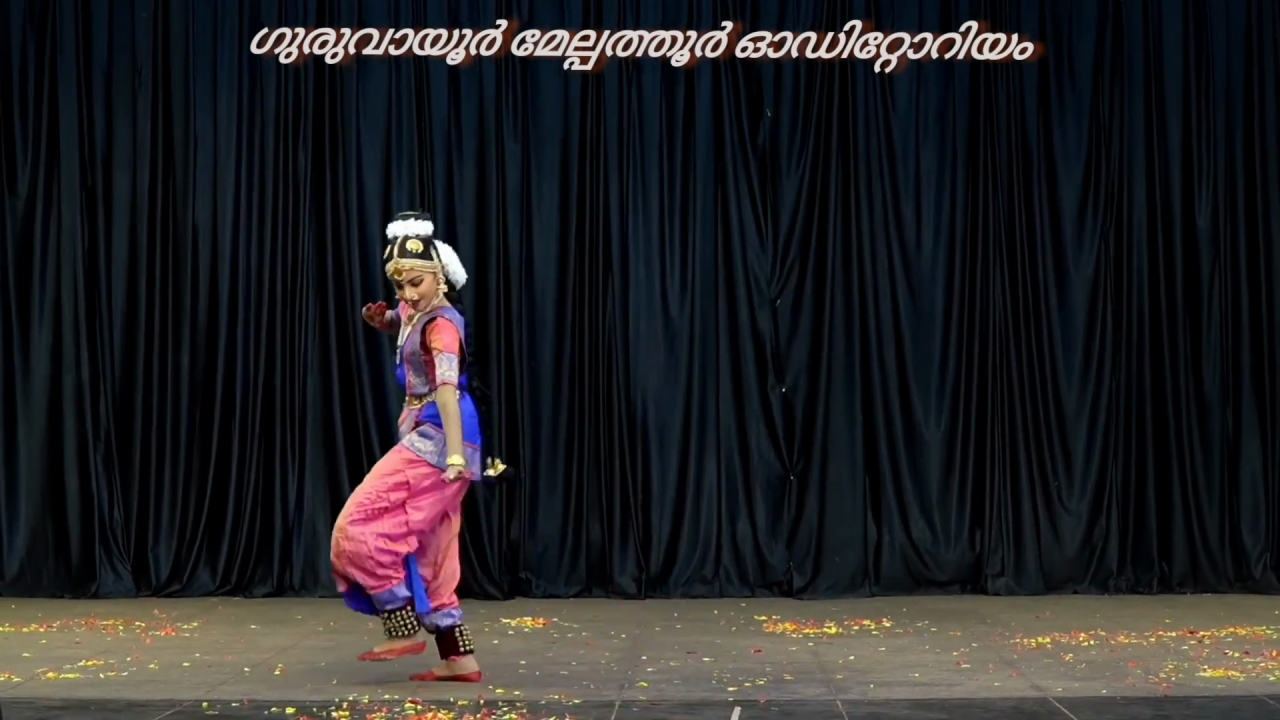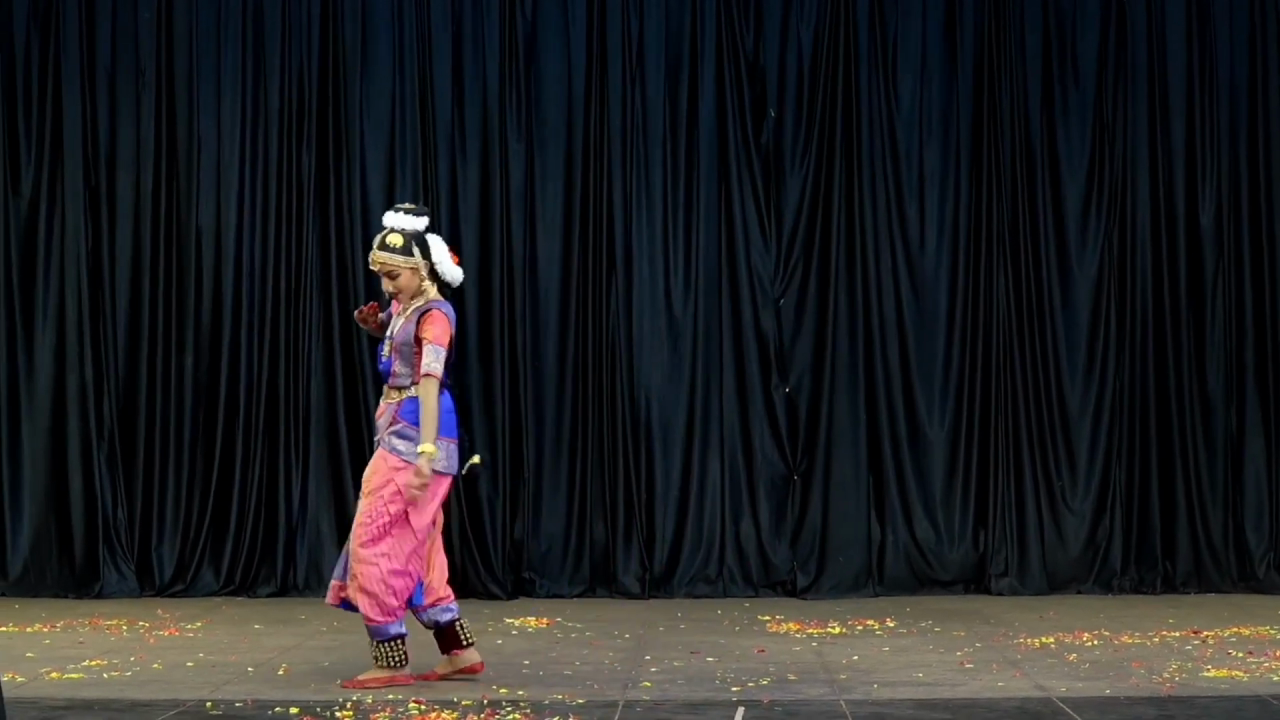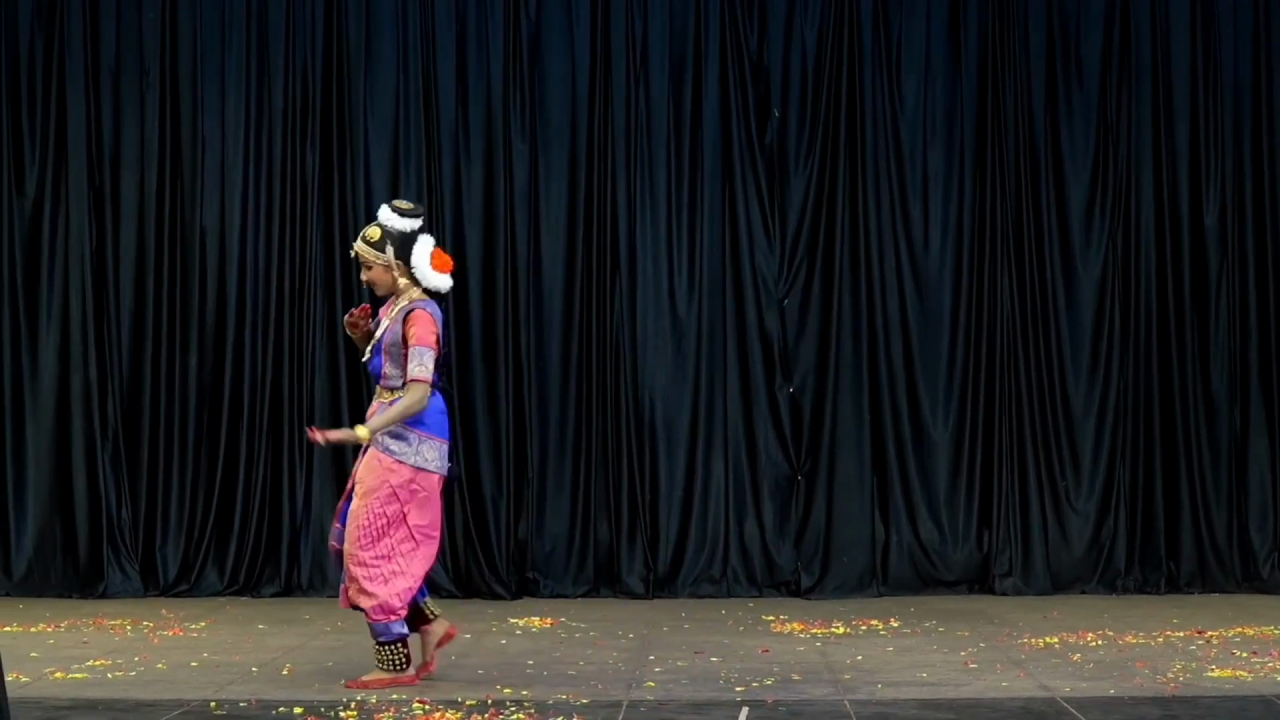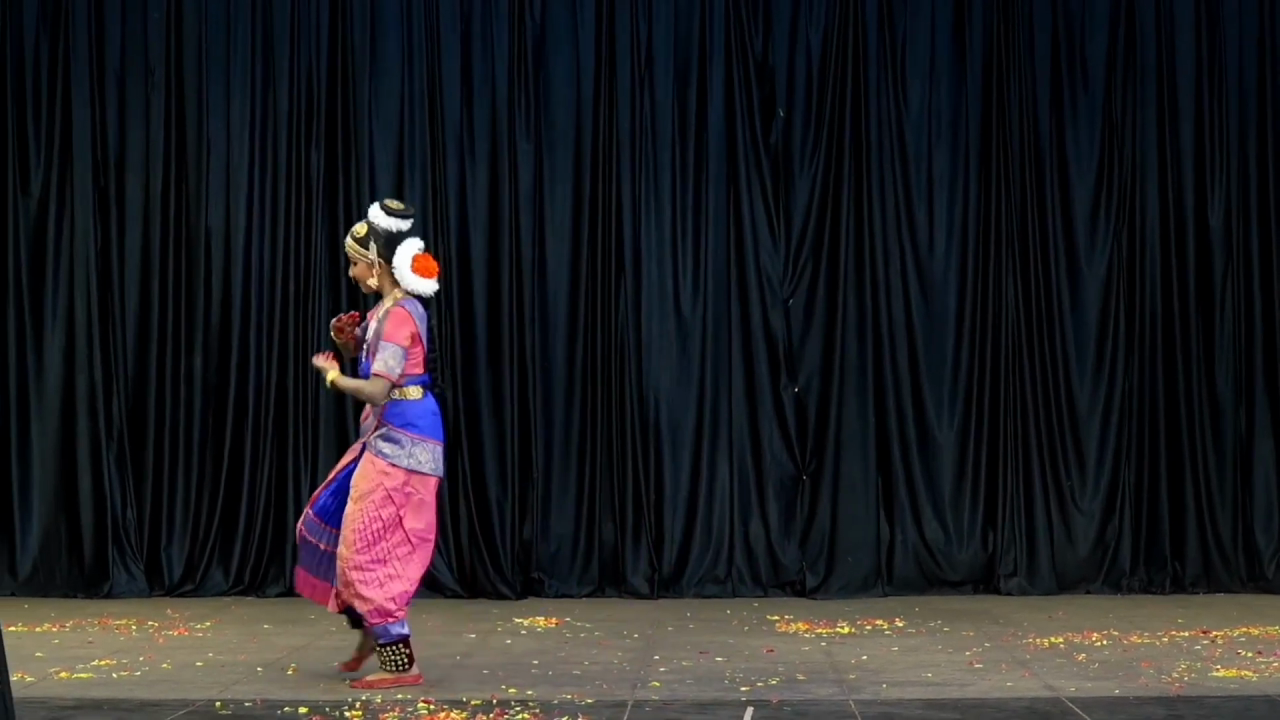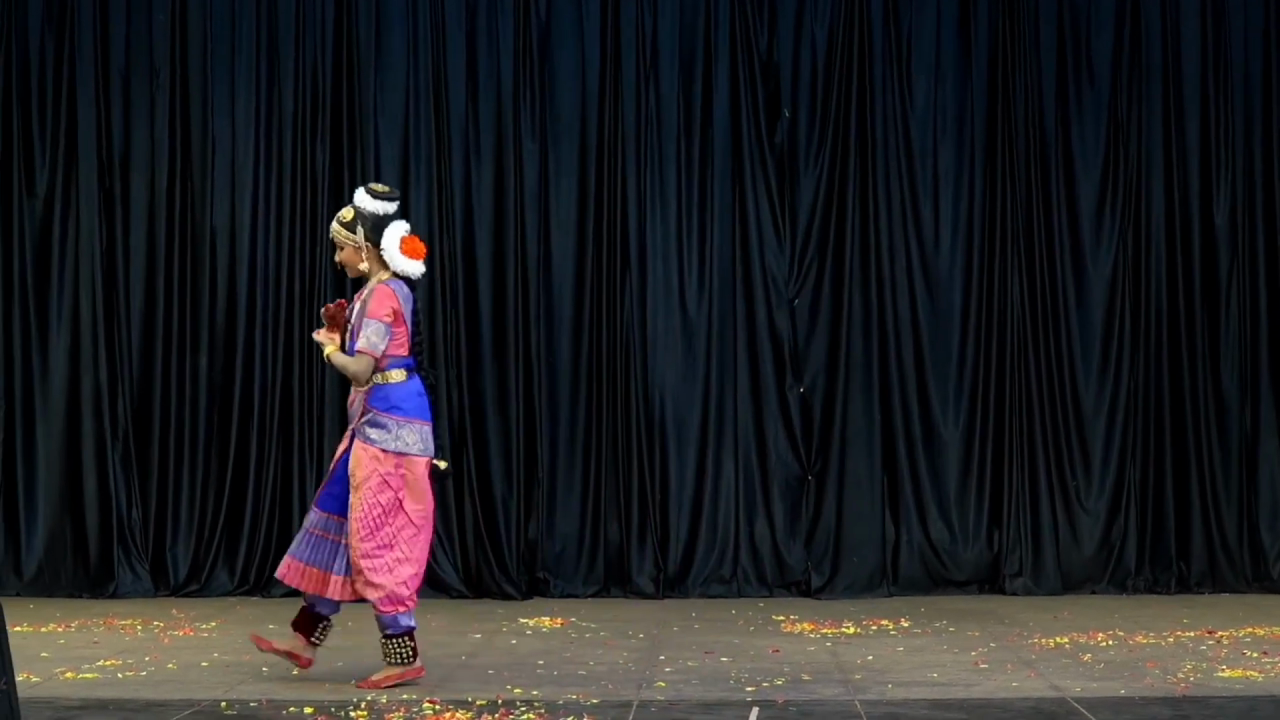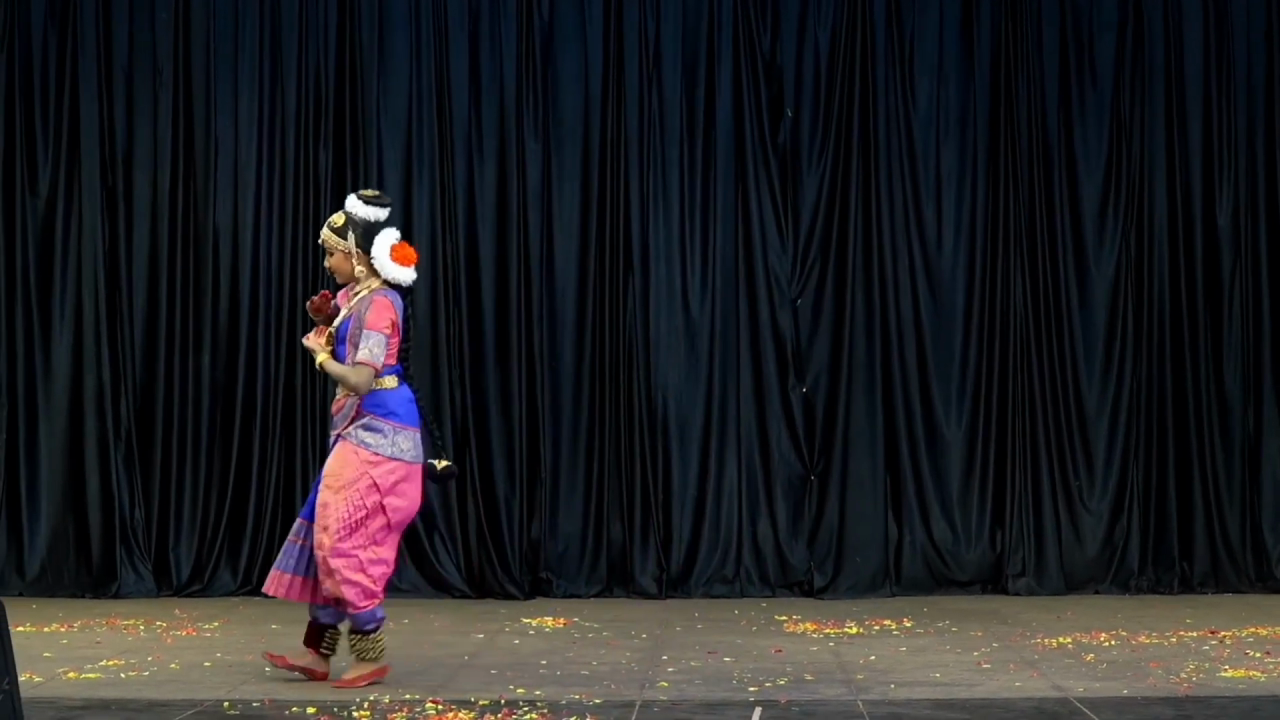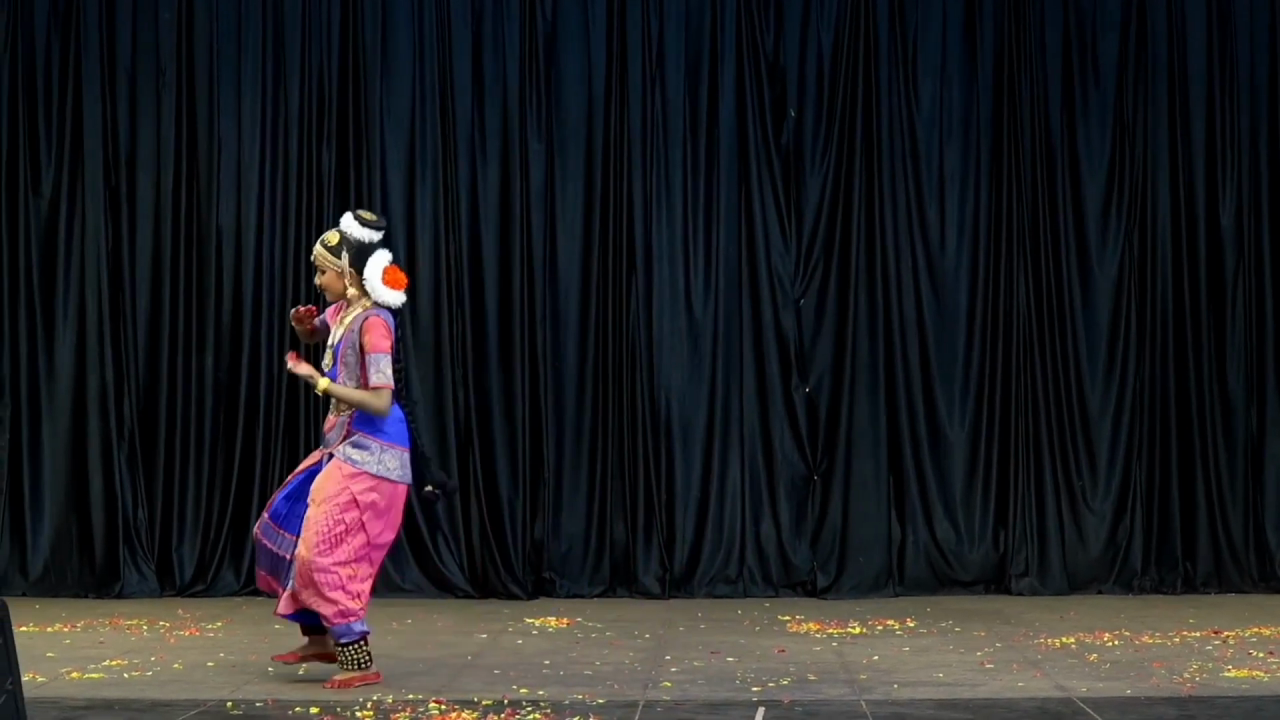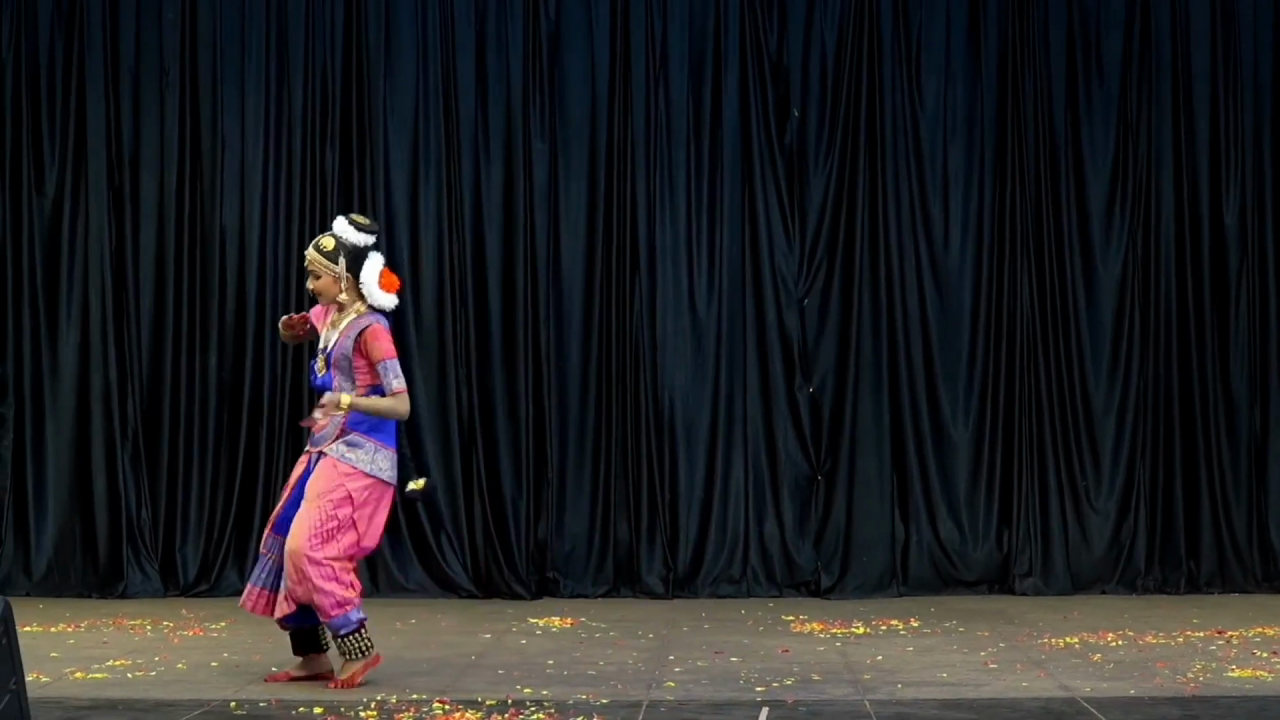
dt=0.1s
person 1, frame 1
left shoulder: (442, 324)
right shoulder: (416, 310)
left elbow: (447, 391)
right elbow: (396, 328)
left wrist: (455, 457)
right wrist: (379, 318)
left hip: (436, 443)
right hip: (427, 440)
left knee: (357, 529)
right knee: (427, 553)
left ankle: (404, 630)
right ankle: (458, 657)
person 1, frame 2
left shoulder: (434, 317)
right shoulder: (405, 304)
left elbow: (429, 385)
right elbow: (386, 330)
left wrist: (426, 449)
right wrist: (370, 321)
left hip: (415, 439)
right hip: (403, 438)
left knee: (376, 548)
right knee: (410, 553)
left ankle: (393, 662)
right ankle: (460, 651)
person 1, frame 3
left shoulder: (419, 315)
right shoulder: (398, 306)
left elbow: (411, 397)
right elbow: (374, 350)
left wrist: (360, 433)
right wrist: (359, 328)
left hip: (409, 440)
right hip: (391, 439)
left knee: (373, 547)
right knee: (379, 544)
left ankle: (400, 664)
right ankle: (428, 624)
person 1, frame 4
left shoulder: (401, 315)
right shoulder: (386, 307)
left elbow: (375, 389)
right elbow: (359, 353)
left wrist: (332, 377)
right wrist: (346, 336)
left hip: (403, 441)
right hip: (385, 440)
left knee: (370, 550)
right knee: (323, 527)
left ankle: (400, 664)
right ankle: (371, 636)
person 1, frame 5
left shoulder: (384, 296)
right shoulder: (373, 291)
left elbow: (358, 367)
right elbow: (350, 341)
left wrist: (331, 347)
right wrist: (334, 326)
left hip: (390, 425)
right hip: (374, 425)
left knee: (379, 540)
right knee: (334, 524)
left ankle: (405, 659)
right ankle: (304, 636)
person 1, frame 6
left shoulder: (379, 303)
right shoulder: (355, 296)
left elbow: (361, 378)
right elbow: (330, 334)
left wrist: (320, 355)
right wrist: (323, 318)
left hip: (381, 431)
right hip: (360, 430)
left knee: (344, 538)
right knee: (323, 532)
left ankle: (369, 654)
right ankle: (315, 652)
person 1, frame 7
left shoulder: (375, 324)
right shoulder: (341, 311)
left elbow: (380, 401)
right elbow: (310, 334)
left wrist: (318, 381)
right wrist: (303, 323)
left hip: (372, 452)
right hip: (342, 448)
left knee: (324, 554)
right knee: (280, 530)
left ankle: (362, 664)
right ankle: (322, 637)
person 1, frame 8
left shoulder: (372, 329)
right shoulder: (329, 314)
left elbow: (400, 405)
right elbow: (296, 337)
left wrist: (347, 401)
right wrist: (291, 327)
left hip: (360, 451)
right hip: (328, 447)
left knee: (313, 548)
right knee: (288, 547)
left ankle: (359, 651)
right ankle: (312, 658)
